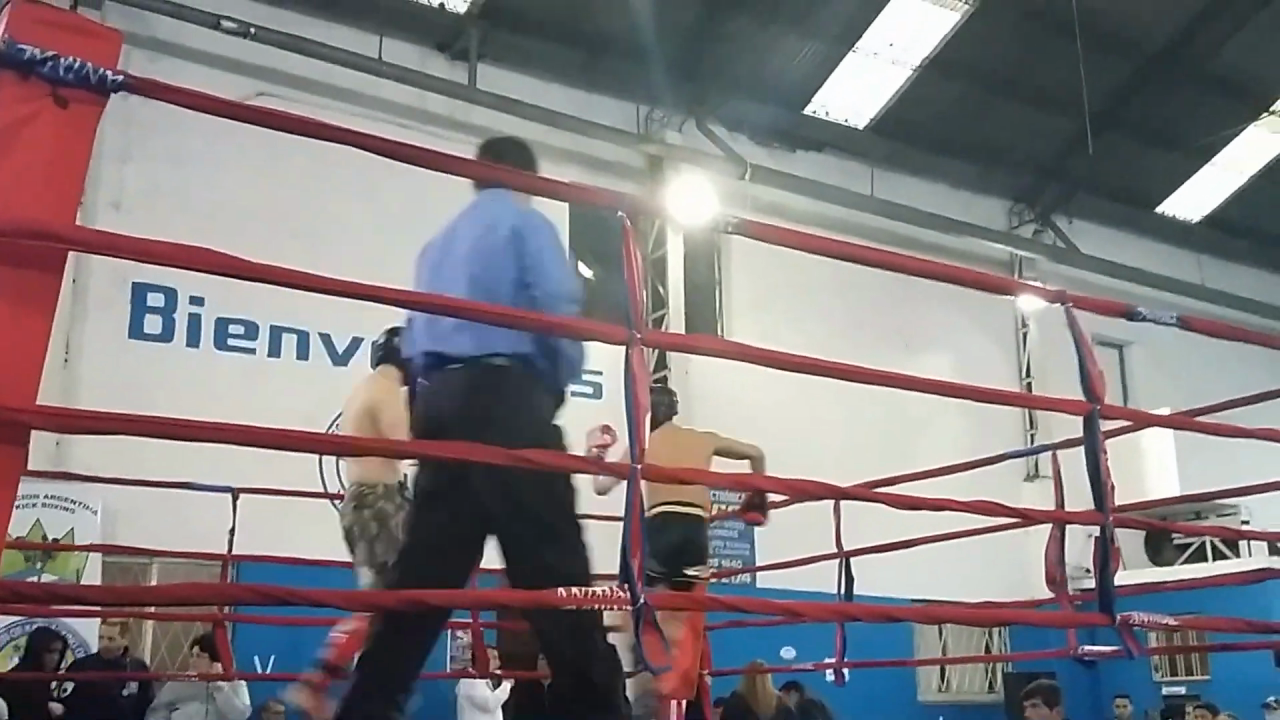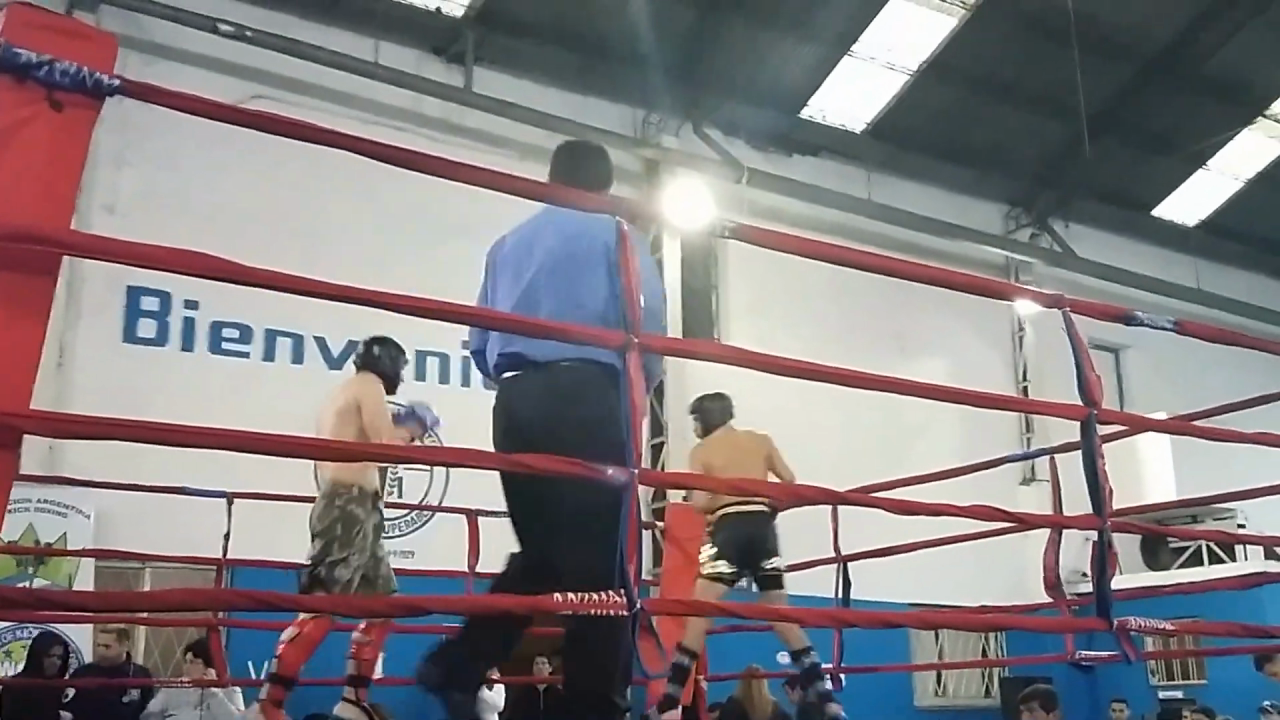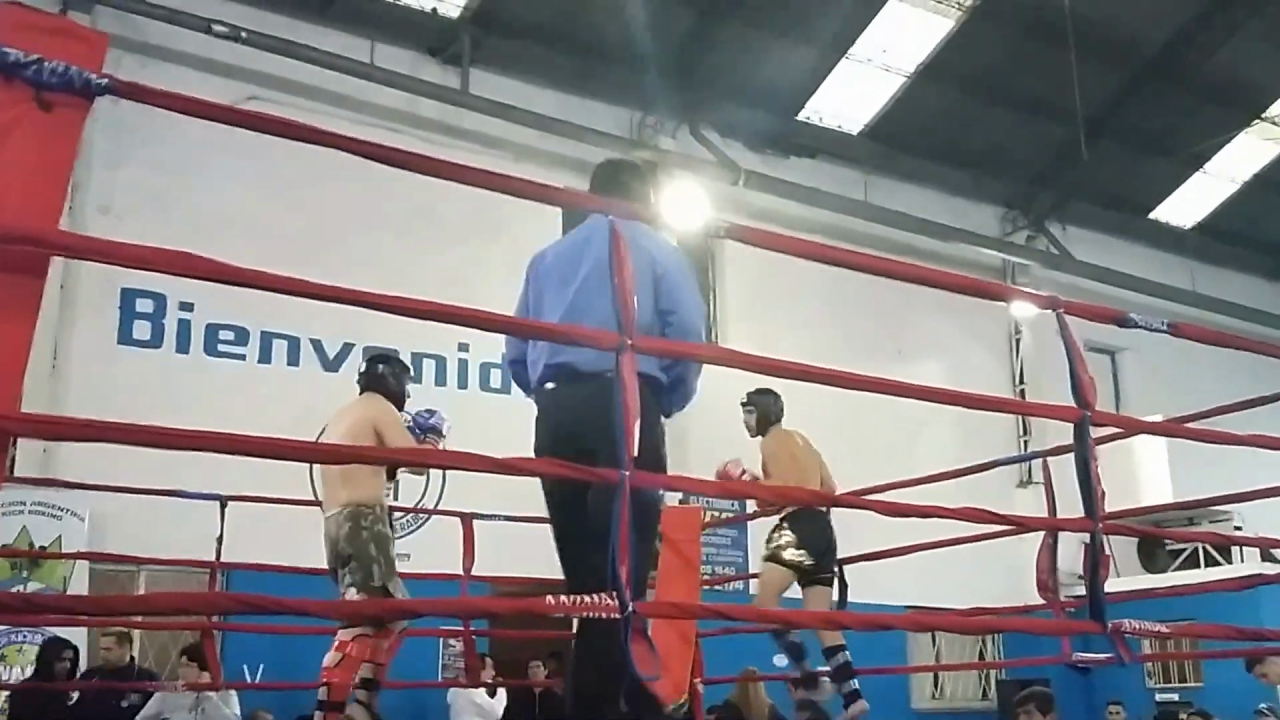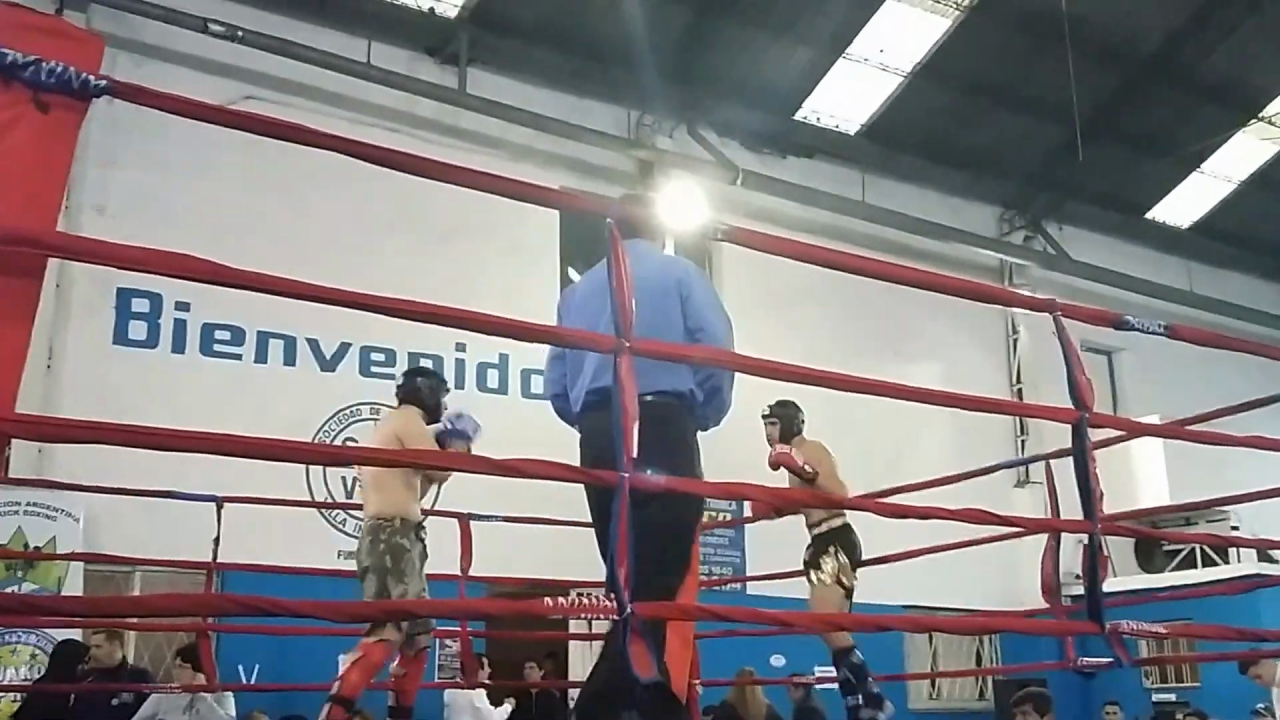
dt=0.3s
person 1, frame 1
left shoulder: (439, 243)
right shoulder: (524, 222)
left elbow: (417, 334)
right elbow: (557, 306)
right wrist: (553, 384)
left hip: (439, 398)
right hip: (502, 395)
left knee: (424, 564)
right knee: (552, 554)
person 1, frame 2
left shoulder: (510, 243)
right shoulder: (611, 232)
left elbow: (480, 338)
right elbow: (645, 320)
left hip: (516, 399)
right hip: (584, 398)
left knee: (539, 557)
right knee: (597, 566)
person 1, frame 3
left shoulder: (547, 258)
right shoulder: (655, 249)
left elbow: (516, 351)
right elbow: (686, 335)
right wrist: (665, 403)
left hip: (558, 414)
right hip: (622, 408)
left knee: (585, 570)
right knee: (618, 570)
person 1, frame 4
left shoulder: (579, 291)
right shoulder: (678, 272)
left elbow: (557, 384)
right elbow: (715, 352)
right wrist: (703, 416)
left hip: (600, 438)
right hip: (661, 426)
left knee: (634, 582)
right knee: (660, 581)
person 2, frame 1
left shoulder: (366, 387)
right shoulder: (385, 387)
right elbow: (403, 441)
left hip: (366, 499)
right hip: (377, 499)
right ankle: (314, 688)
person 2, frame 2
left shoulder: (347, 395)
right shoulder: (369, 387)
right elbow: (386, 443)
left wrist: (400, 426)
right wrist: (415, 426)
left hip: (358, 509)
right hip: (348, 505)
person 2, frame 3
left shoulder: (341, 417)
right shoulder: (379, 407)
left wrist: (405, 440)
right wrist: (434, 432)
left hip: (339, 525)
right hip: (365, 523)
left knee: (394, 616)
right knee: (359, 626)
person 2, frame 4
left shoulder: (394, 429)
right shoulder: (405, 422)
right elbow: (442, 469)
left wrist: (444, 445)
right wrist: (460, 440)
left hip: (398, 540)
right hip: (392, 537)
left knee: (418, 637)
right knee: (385, 634)
person 3, frame 1
left shoulder: (643, 444)
right shoulder: (704, 439)
left elbow: (601, 488)
right elbow: (755, 453)
left wrist: (596, 455)
right wrist: (757, 497)
left hip: (660, 526)
right hip: (696, 530)
right knee: (681, 618)
person 3, frame 2
left shoulder: (702, 450)
right shoulder: (761, 441)
left elbow: (700, 502)
right elbow: (791, 483)
left hip: (728, 528)
right hip: (763, 528)
left knee: (697, 615)
right knee: (782, 618)
person 3, frame 3
left shoulder: (774, 441)
right shoulder: (800, 440)
left elbow: (786, 490)
right elbow: (829, 489)
left wrist: (747, 483)
left hip: (799, 524)
right hip: (822, 528)
left knee: (765, 602)
left ankle: (808, 679)
person 3, frame 4
left shoulder: (810, 452)
right shoulder: (795, 454)
left elbow: (841, 494)
left wrist: (805, 473)
right wrist: (773, 504)
left hip: (835, 540)
right hip: (824, 542)
right knee: (833, 628)
